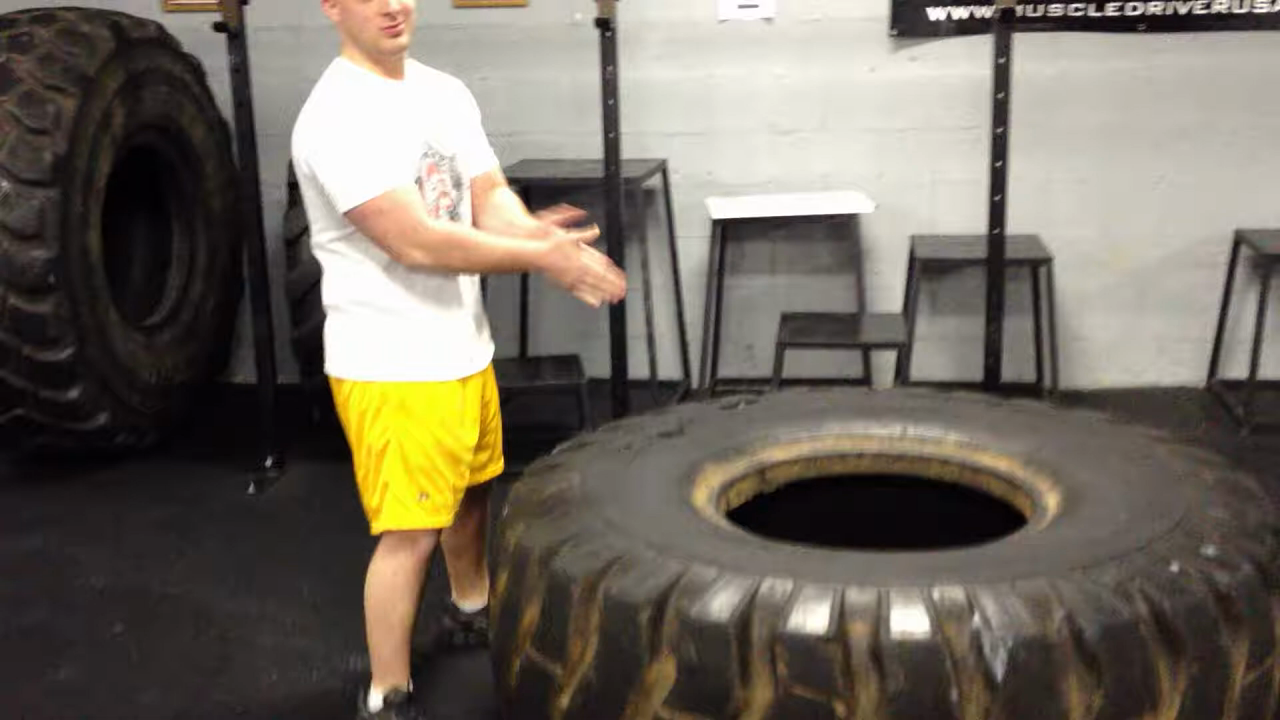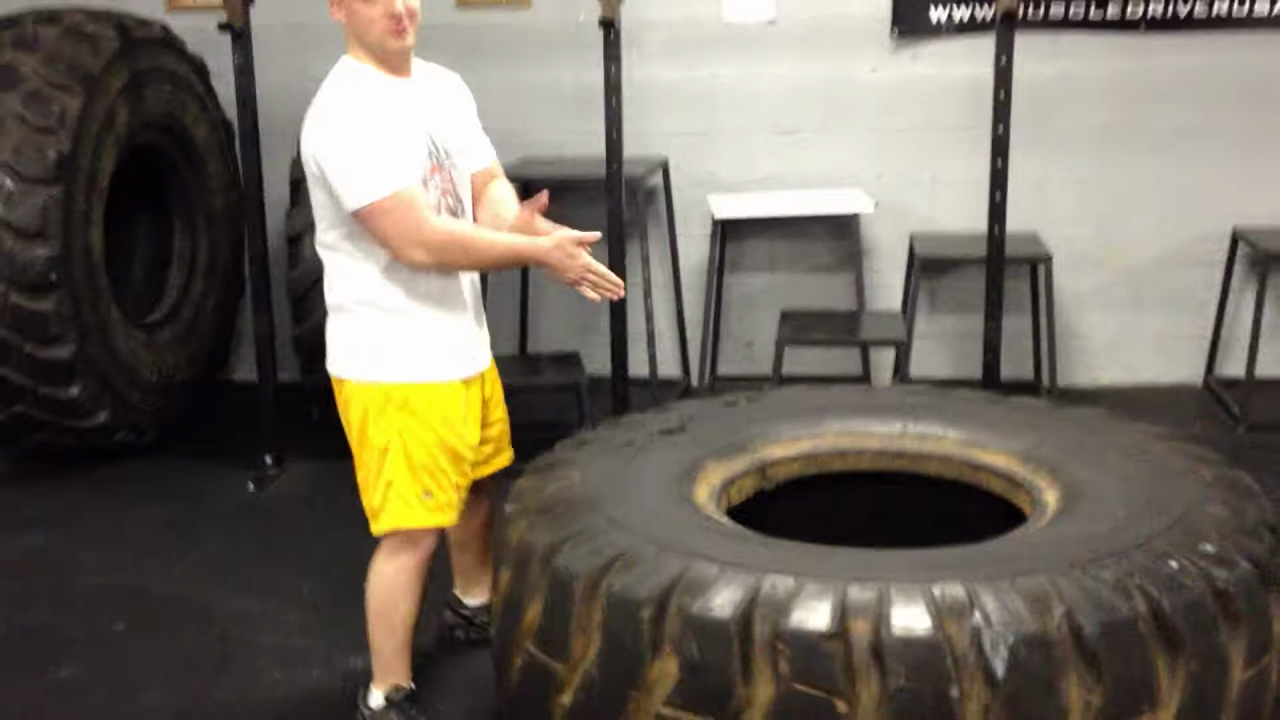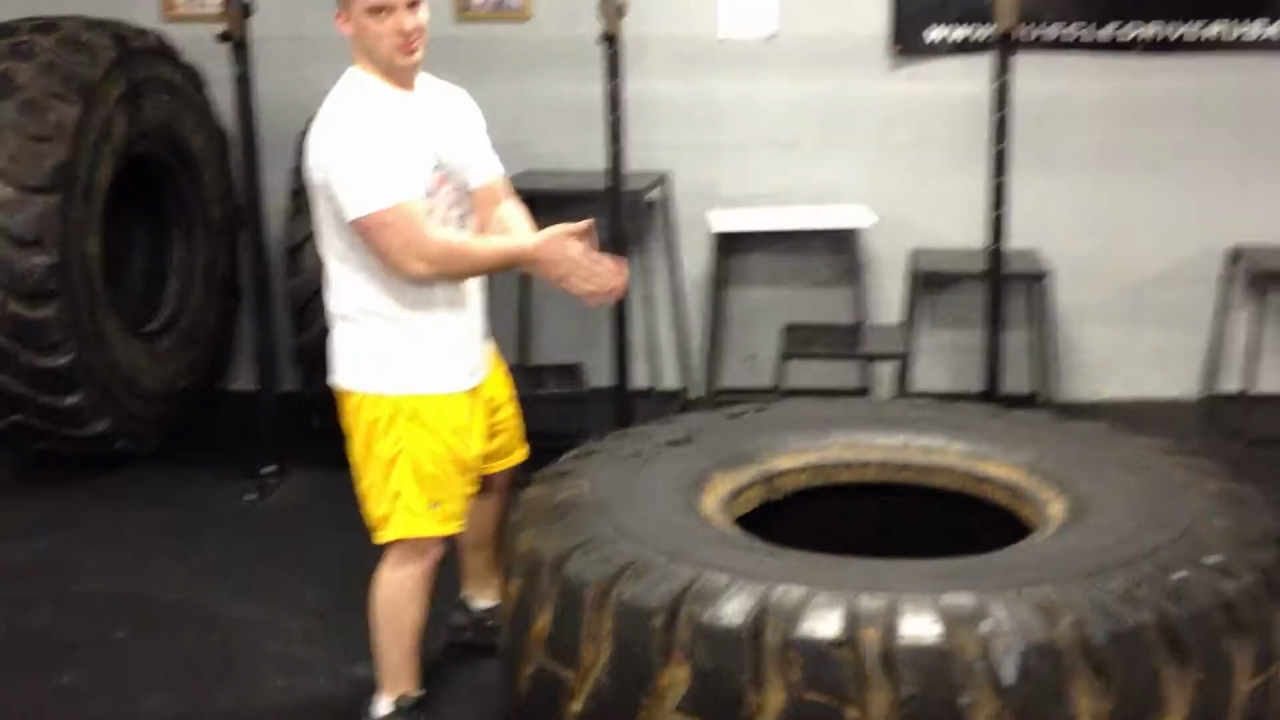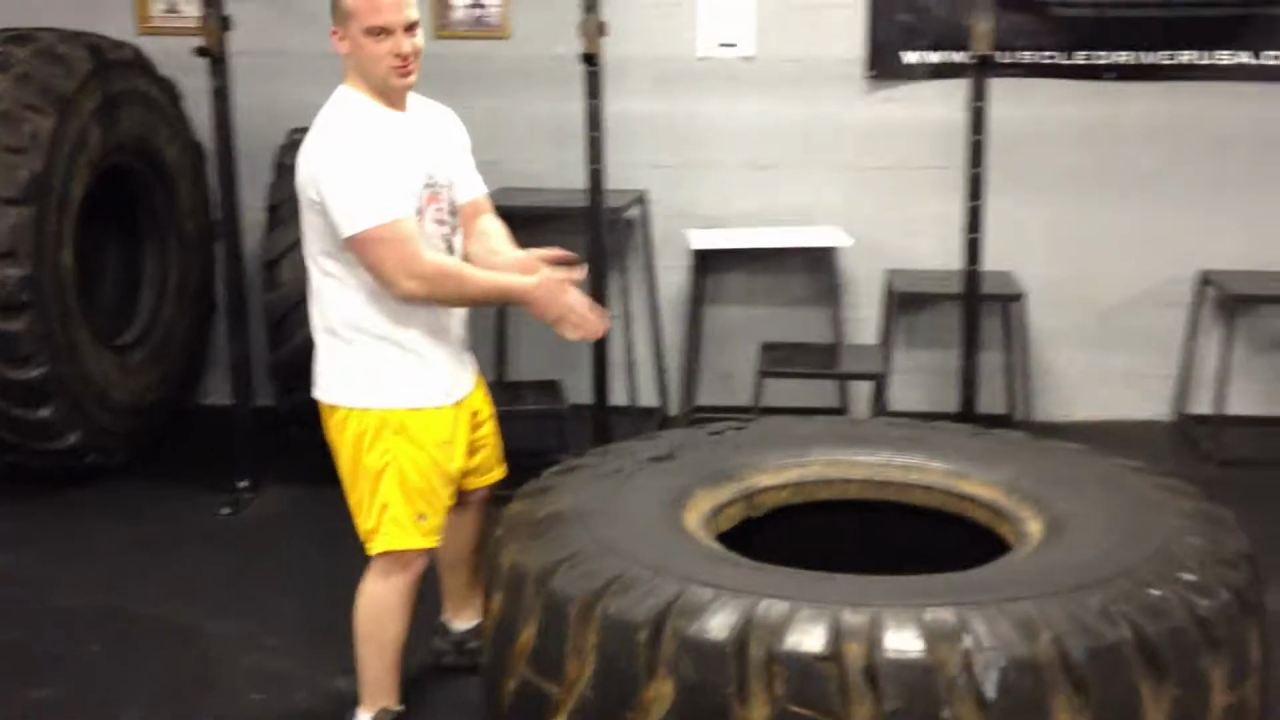
dt=0.1s
person 1, frame 1
left shoulder: (444, 91)
right shoulder: (338, 115)
left elbow: (489, 197)
right elbow: (416, 242)
left wrist: (536, 237)
right wrist: (536, 257)
left hip: (462, 344)
right hip: (392, 364)
left knee: (471, 489)
right knee: (409, 534)
left ankle: (472, 604)
person 1, frame 2
left shoulder: (444, 87)
right shoulder: (347, 113)
left elbow: (487, 189)
right elbow: (419, 241)
left wrist: (523, 225)
right wrist: (536, 251)
left hip: (462, 341)
right hip: (394, 364)
left knee: (476, 484)
right knee: (411, 534)
left ankle: (474, 599)
person 1, frame 3
left shoulder: (451, 102)
right shoulder: (350, 125)
left elbow: (493, 206)
right elbow: (417, 253)
left wrist: (536, 242)
right wrist: (540, 254)
left hip: (466, 351)
right hip: (398, 374)
left knee: (489, 478)
right knee: (417, 543)
left ankle: (484, 604)
person 1, frame 4
left shoulder: (437, 123)
right shoulder: (345, 142)
left elbow: (477, 226)
right elbow: (409, 273)
left wrist: (526, 269)
right wrist: (525, 291)
left hip: (449, 369)
right hip: (382, 390)
left knee: (469, 495)
right knee: (402, 555)
left ankle: (462, 625)
